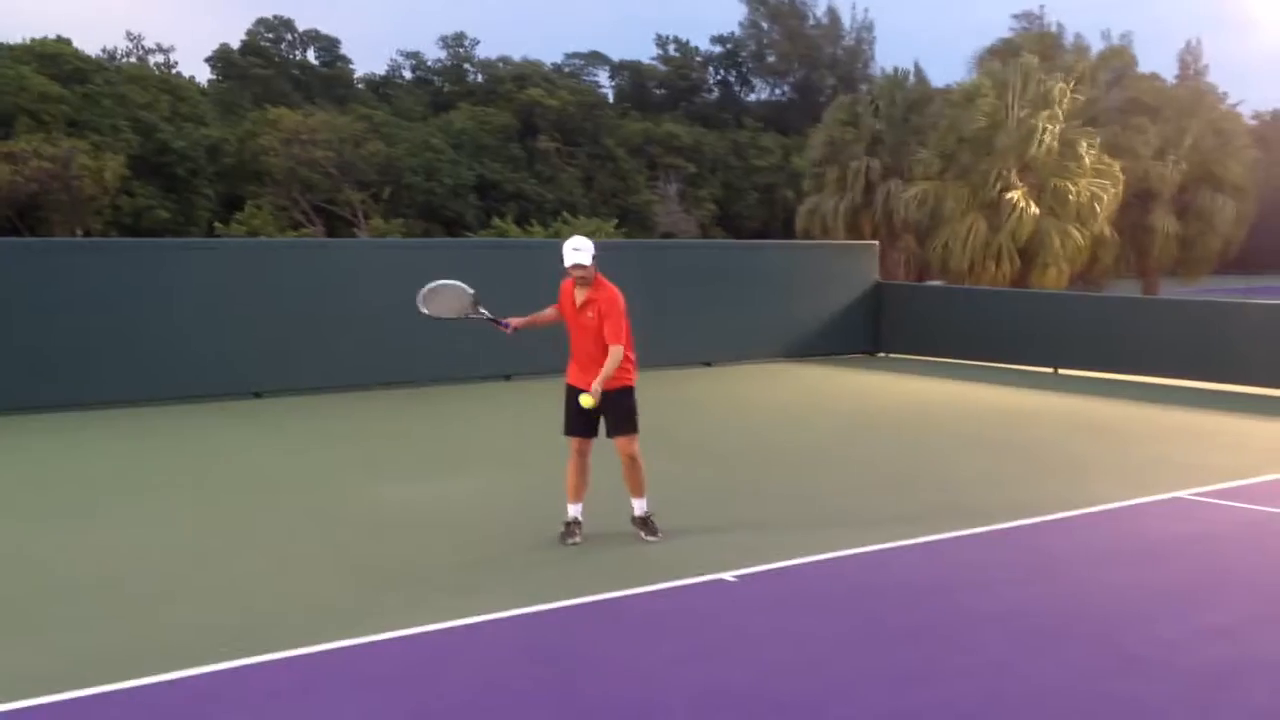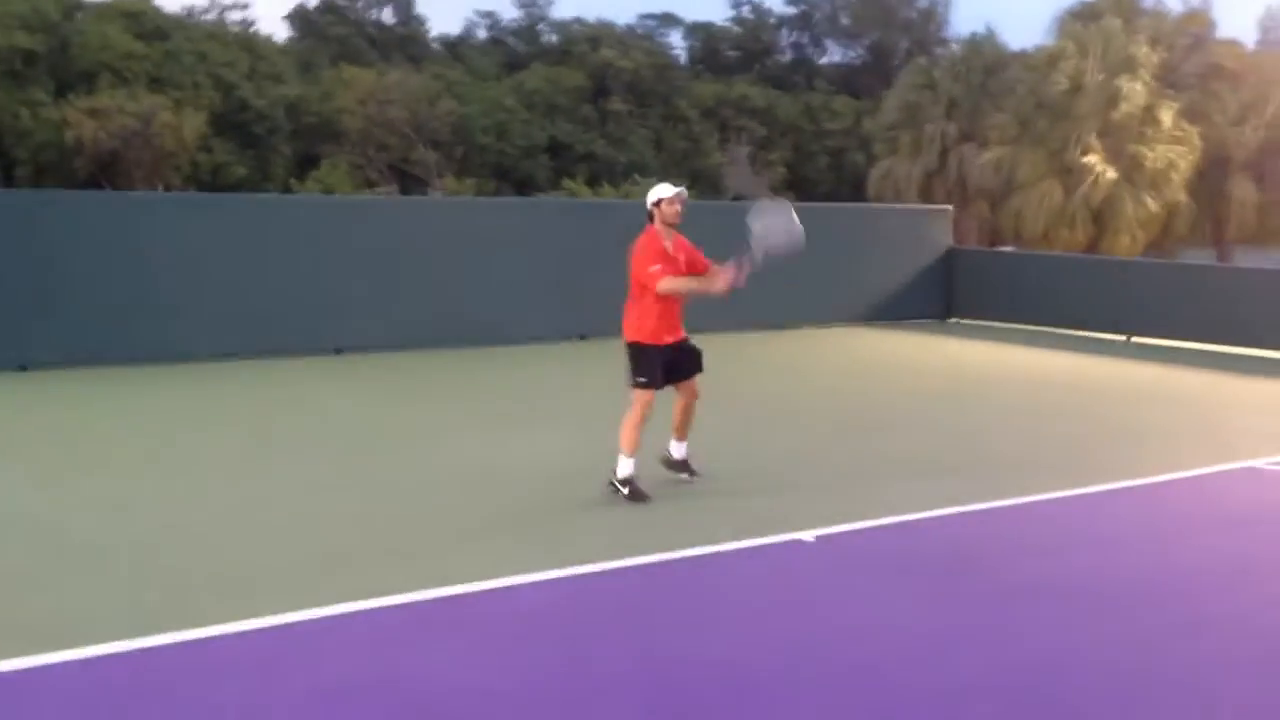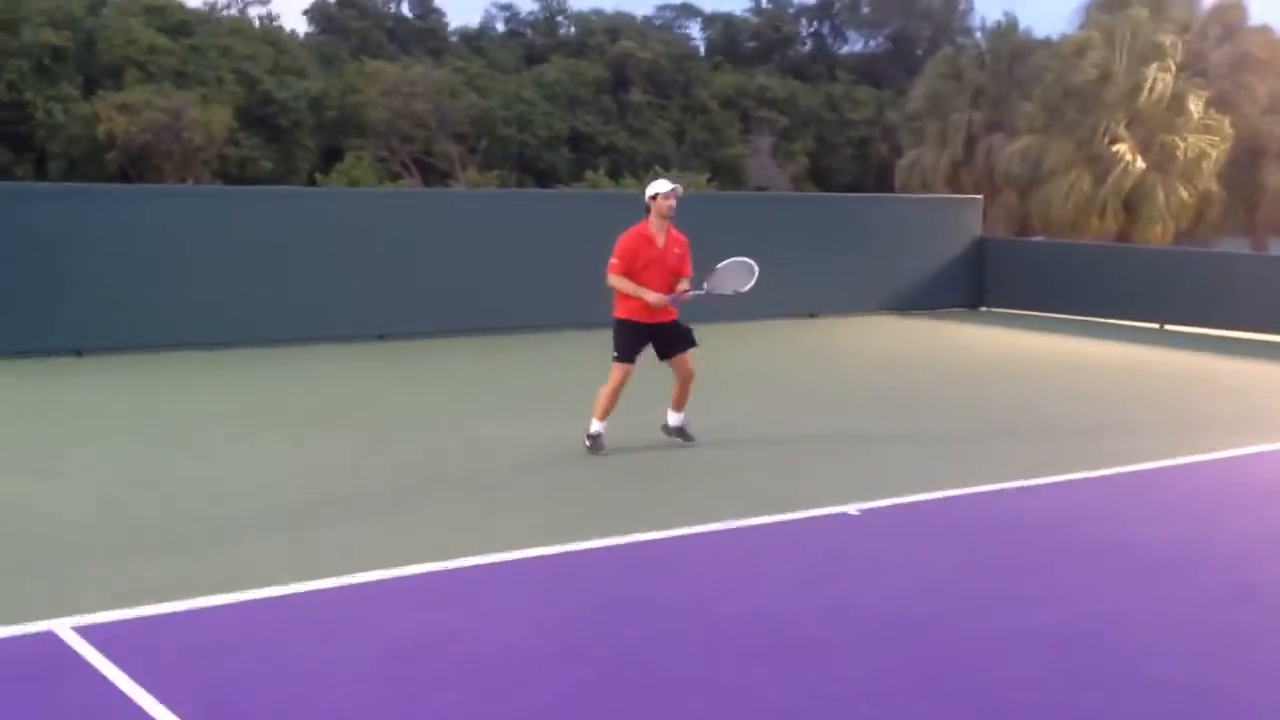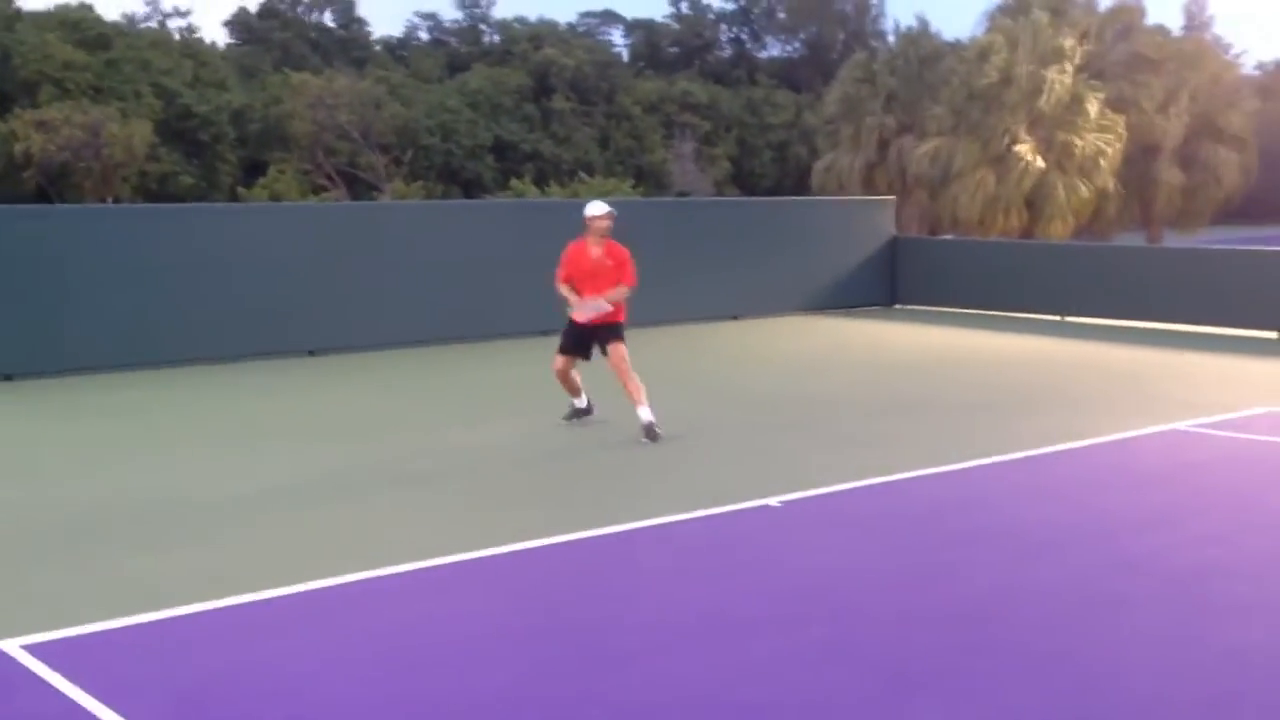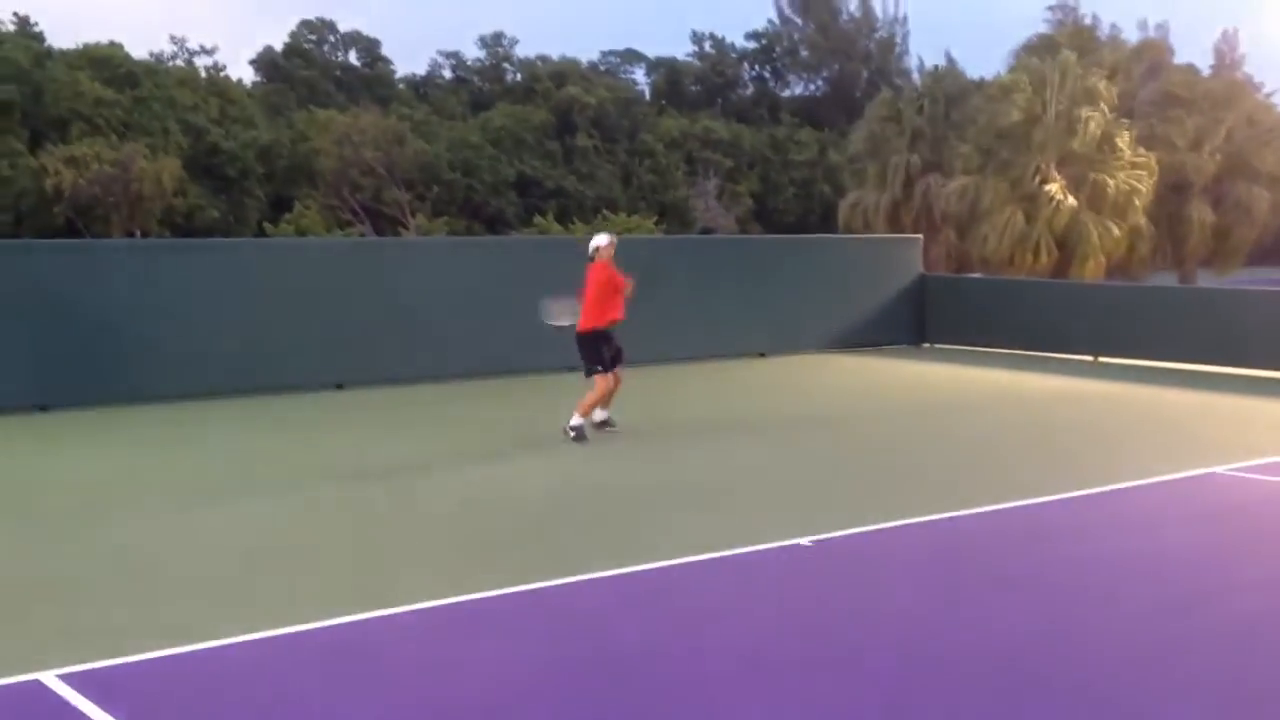
dt=1s
person 1, frame 1
left shoulder: (610, 297)
right shoulder: (566, 288)
left elbow: (619, 350)
left wrist: (601, 380)
right wrist: (526, 321)
left hip: (615, 384)
right hip: (578, 383)
left knee: (628, 451)
right knee: (578, 450)
left ankle: (641, 514)
right ankle: (573, 518)
person 1, frame 2
left shoulder: (684, 245)
right shoulder: (645, 247)
left elbow: (705, 271)
right elbow: (663, 285)
left wrist: (723, 275)
right wrist: (709, 286)
left hip: (674, 335)
right hip: (644, 337)
left knee: (689, 394)
right knee: (642, 403)
left ankle: (675, 454)
right ankle: (623, 476)
person 1, frame 3
left shoulder: (680, 241)
right shoulder: (630, 238)
left elbow: (683, 277)
right elbow: (613, 278)
left wrist: (682, 286)
right wrist: (645, 295)
left hip: (666, 318)
right hip: (632, 318)
left knee: (686, 372)
right knee: (618, 378)
left ankle: (674, 422)
right ankle: (595, 430)
person 1, frame 4
left shoulder: (620, 253)
right shoulder: (572, 250)
left elbow: (626, 291)
right elbow: (561, 282)
left wrist: (599, 300)
right wrist: (572, 298)
left hip: (609, 319)
right hip: (580, 319)
left knee: (622, 367)
right knee: (560, 367)
left ankle: (648, 421)
right ankle: (581, 404)
person 1, frame 5
left shoulder: (597, 273)
right shoulder: (605, 271)
right elbow: (627, 289)
right wrist: (628, 284)
left hip: (602, 333)
right hip: (592, 335)
left knee: (614, 378)
right knee: (603, 386)
left ankle: (601, 417)
right ankle: (574, 424)
